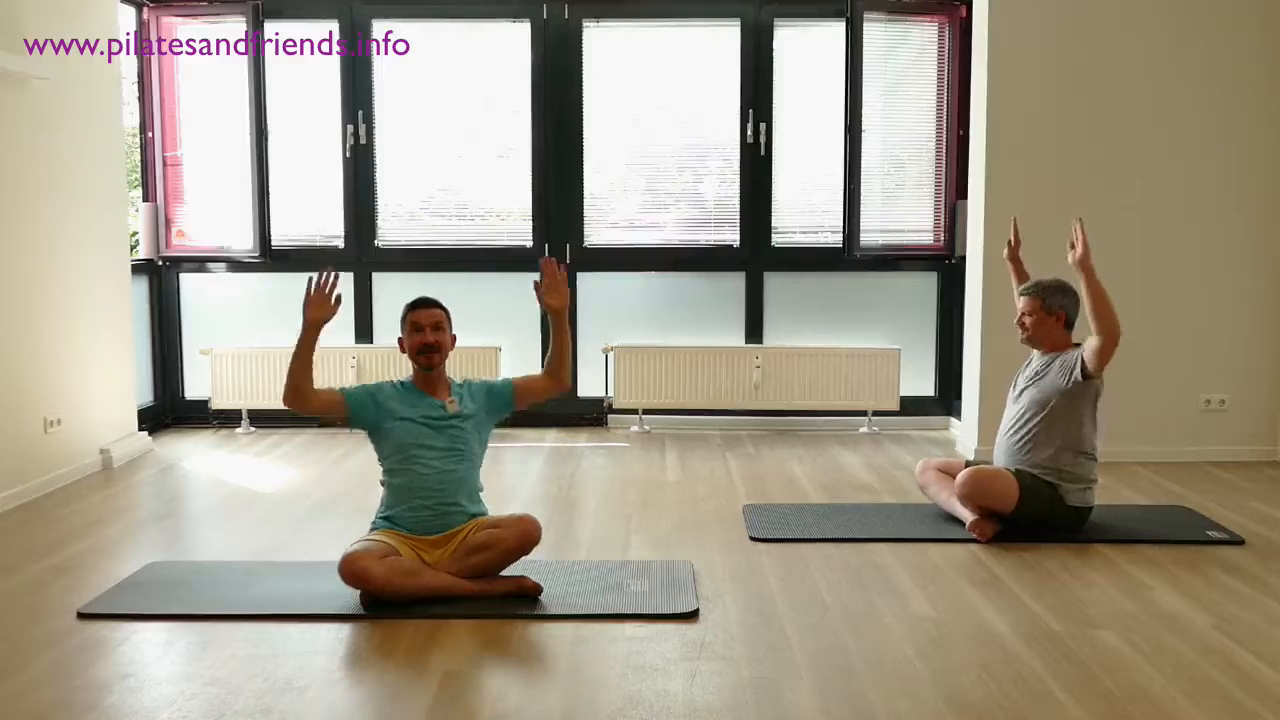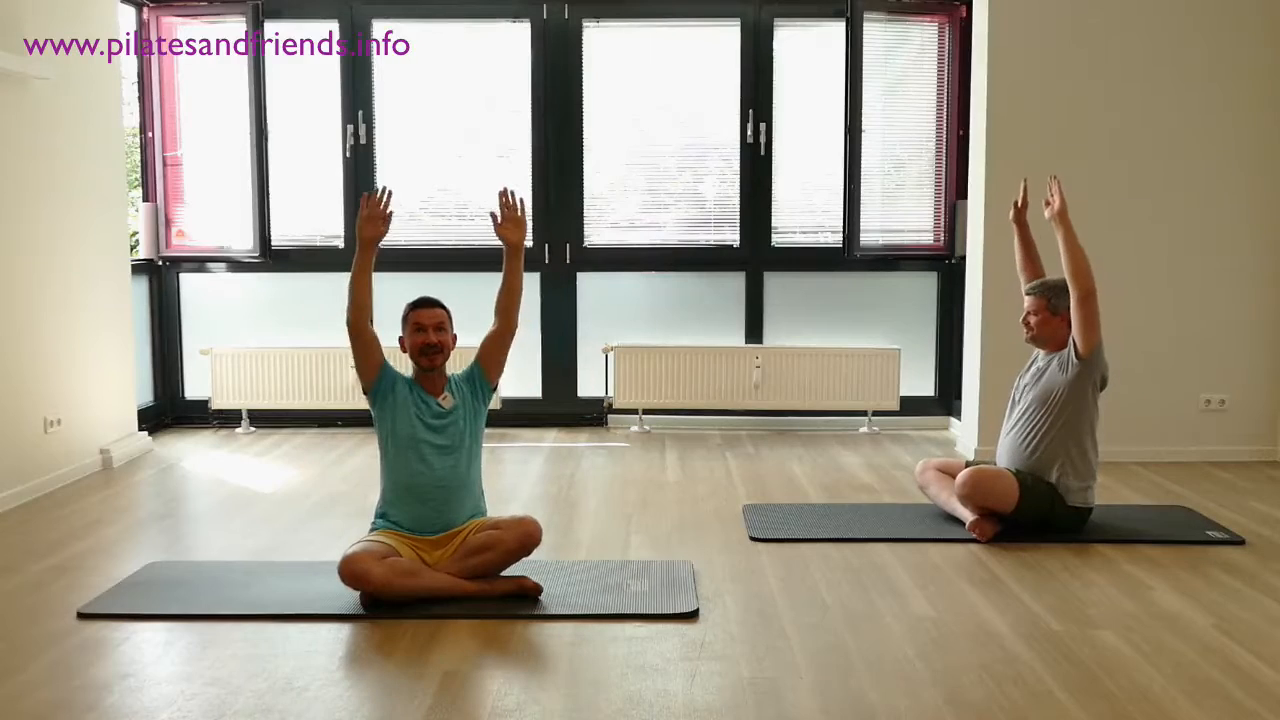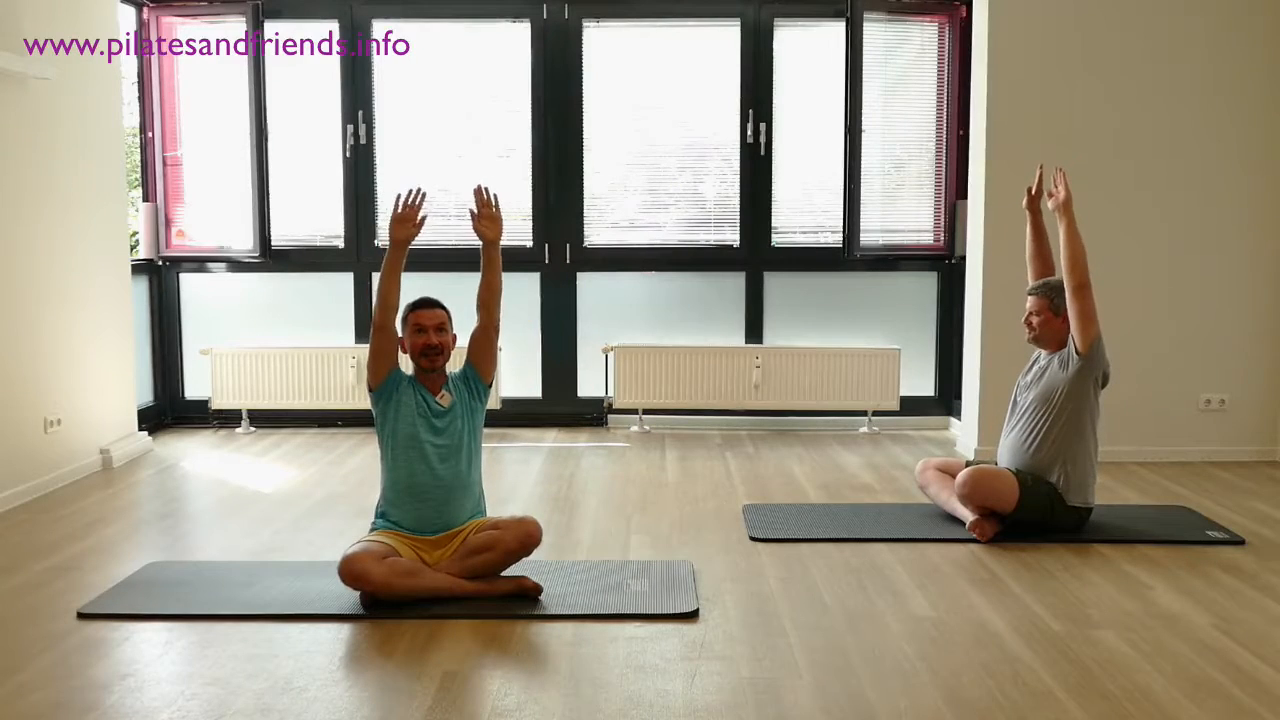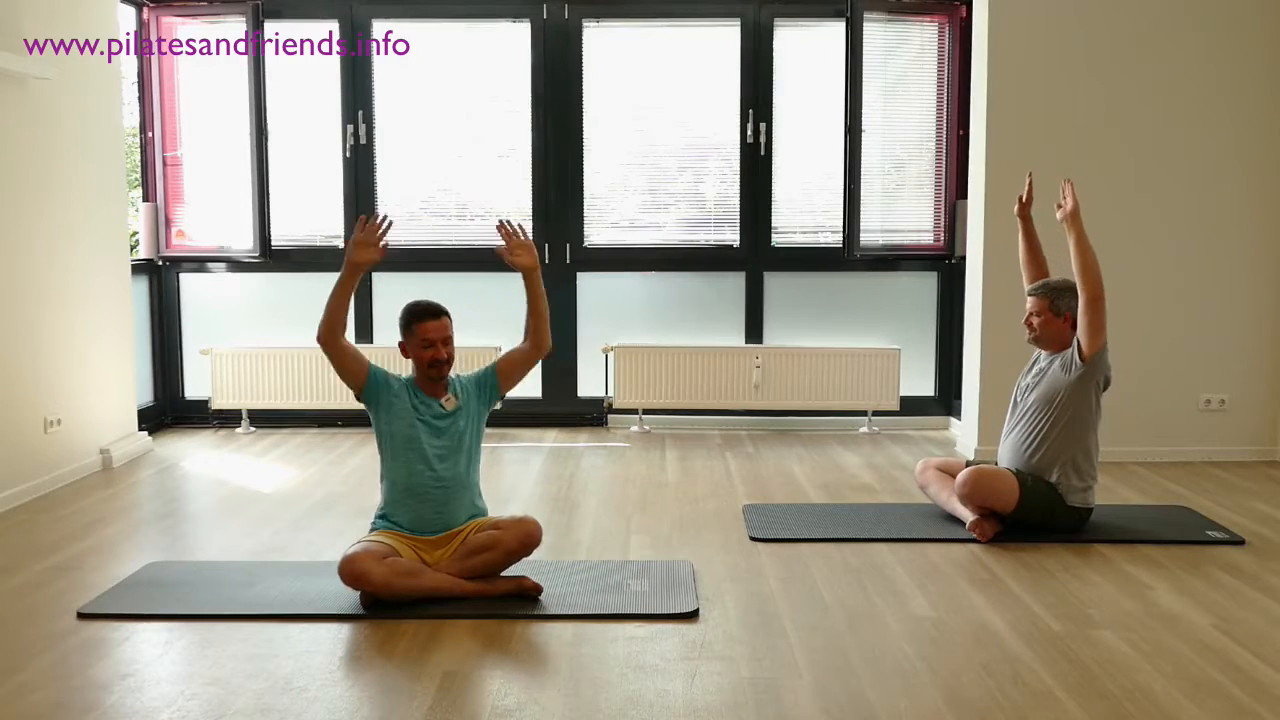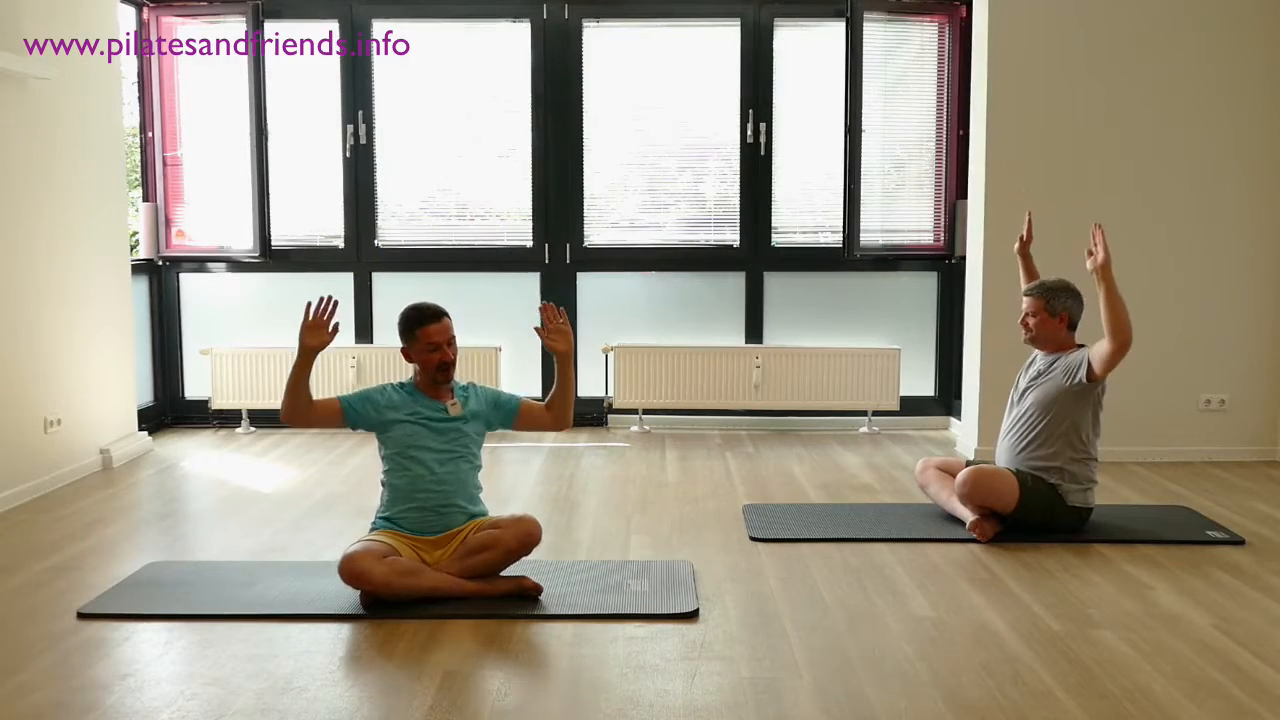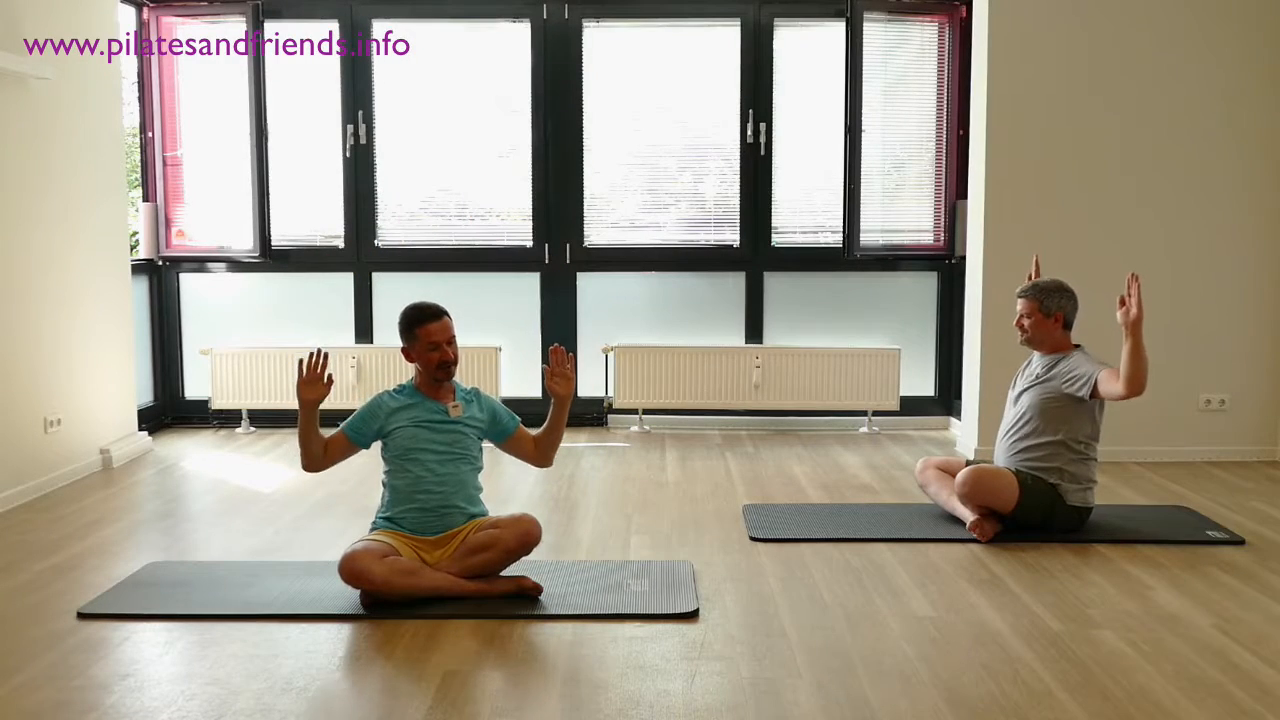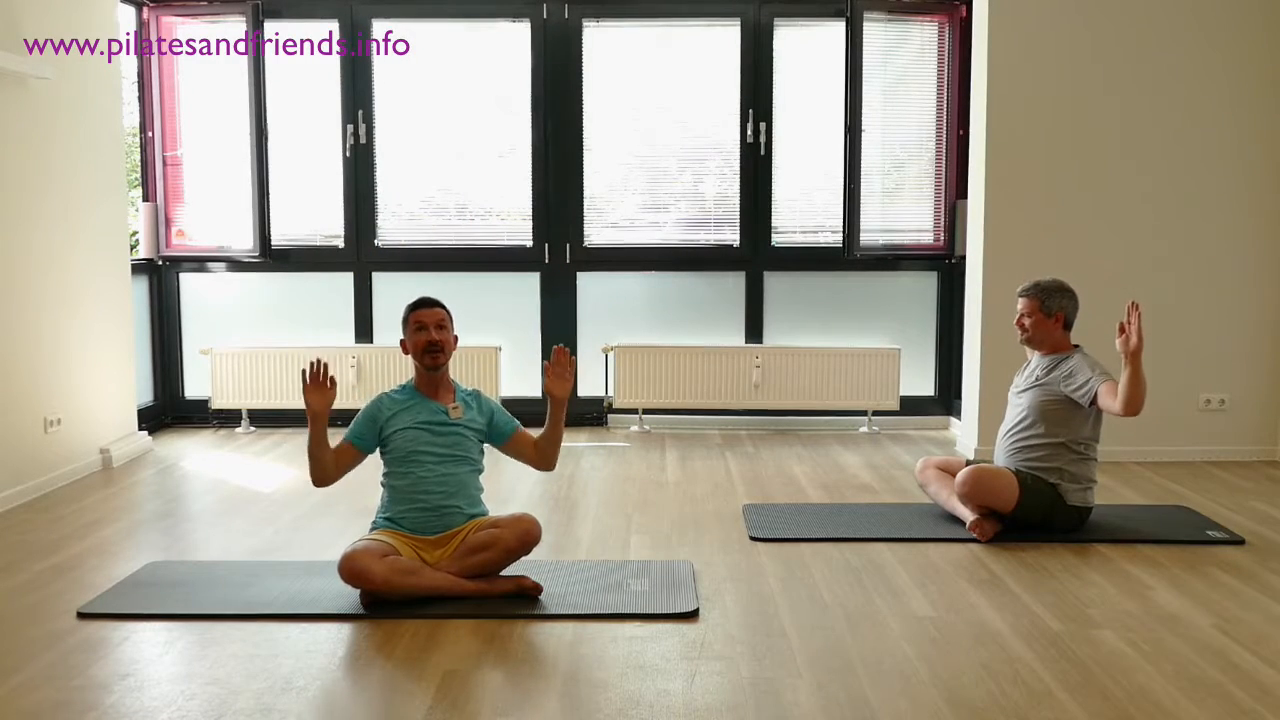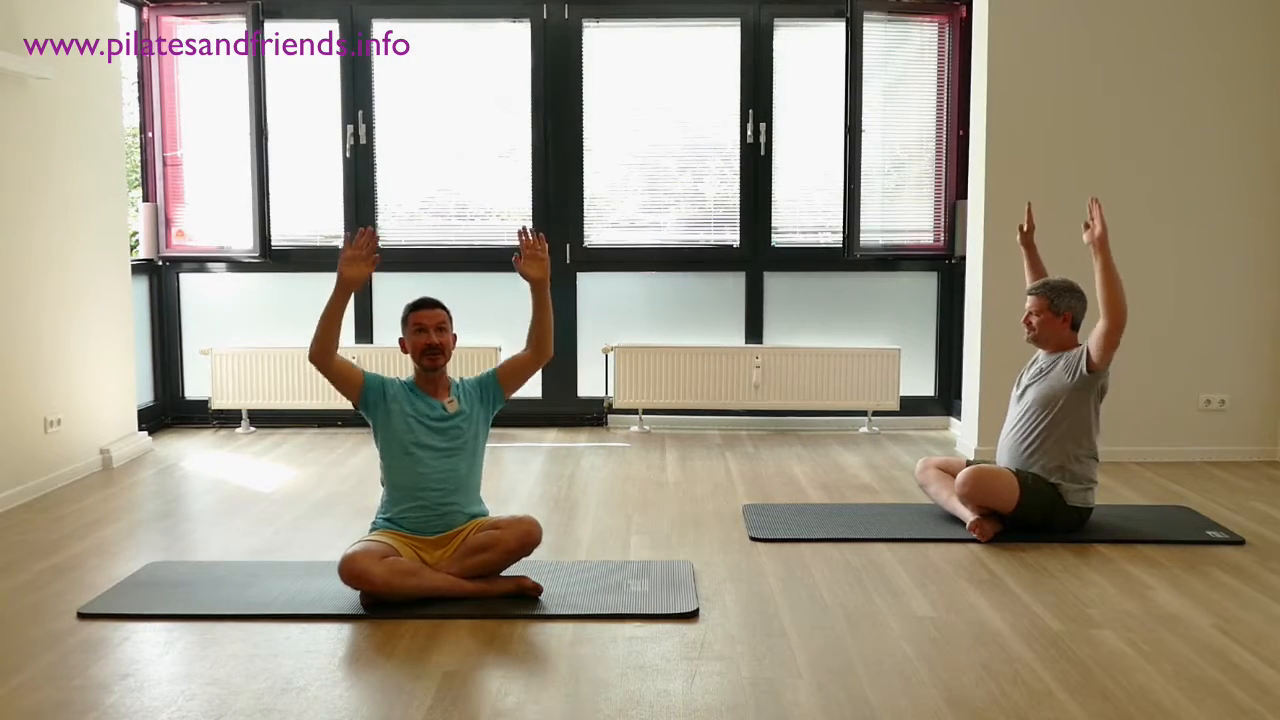
dt=0.5s
person 1, frame 1
left shoulder: (480, 397)
right shoulder: (380, 400)
left elbow: (556, 382)
right elbow: (298, 399)
left wrist: (558, 316)
right wrist: (312, 327)
left hip: (466, 533)
right hip: (398, 537)
left knee: (526, 530)
right knee: (354, 567)
left ankle: (403, 583)
right ankle: (490, 586)
person 1, frame 2
left shoulder: (472, 390)
right shoulder: (389, 393)
left elbow: (506, 323)
right elbow: (357, 324)
left wrist: (514, 250)
right wrist: (365, 247)
left hip: (466, 533)
right hip: (398, 537)
left knee: (527, 531)
right knee: (354, 568)
left ankle: (403, 583)
right ankle: (494, 586)
person 1, frame 3
left shoulder: (470, 389)
right shoulder: (392, 392)
left elbow: (490, 321)
right elbow: (381, 322)
left wrist: (491, 246)
right wrist: (398, 247)
left hip: (466, 534)
right hip: (398, 537)
left knee: (527, 531)
right knee: (354, 567)
left ankle: (404, 583)
right ankle: (495, 586)
person 1, frame 4
left shoulder: (475, 392)
right shoulder: (385, 394)
left elbow: (538, 345)
right elbow: (329, 338)
left wrist: (531, 274)
right wrist: (352, 270)
left hip: (466, 533)
right hip: (398, 537)
left knee: (527, 532)
right knee: (354, 568)
left ankle: (402, 582)
right ankle: (493, 586)
person 1, frame 5
left shoulder: (482, 400)
right shoulder: (383, 401)
left elbow: (558, 419)
right elbow: (296, 416)
left wrist: (563, 359)
right wrist: (306, 356)
left hip: (466, 534)
right hip: (399, 537)
left knee: (526, 530)
right knee: (355, 567)
left ankle: (399, 584)
right ankle: (491, 587)
person 1, frame 6
left shoulder: (480, 405)
right shoulder: (385, 408)
left elbow: (541, 455)
right elbow: (315, 461)
left wrist: (561, 401)
right wrist: (309, 408)
left hip: (467, 534)
right hip: (399, 537)
left knee: (526, 529)
right knee: (355, 566)
left ankle: (403, 583)
right ankle: (489, 586)
person 1, frame 7
left shoulder: (481, 407)
right shoulder: (385, 408)
left elbow: (545, 460)
right elbow: (323, 476)
left wrist: (558, 404)
right wrist: (318, 418)
left hip: (468, 534)
right hip: (400, 537)
left knee: (526, 529)
right knee: (354, 565)
left ankle: (403, 583)
right ankle: (491, 587)
person 1, frame 8
left shoulder: (479, 394)
right shoulder: (385, 396)
left elbow: (540, 352)
right elbow: (322, 358)
left wrist: (539, 287)
right wrist: (345, 286)
left hip: (467, 533)
right hip: (399, 537)
left knee: (527, 531)
right knee: (354, 567)
left ankle: (403, 580)
right ankle: (492, 586)
person 2, frame 1
left shoulder: (1077, 366)
right shoulder: (1040, 355)
left elbow: (1108, 335)
right elbow: (1031, 305)
left wrist: (1084, 268)
right wrist: (1013, 261)
left hip: (1058, 500)
right hip: (1014, 478)
left knee: (970, 481)
right knee: (927, 469)
left ankle: (987, 516)
right ankle: (978, 516)
person 2, frame 2
left shoulder: (1081, 362)
right shoulder: (1044, 352)
left elbow: (1084, 293)
right elbow: (1034, 284)
left wrist: (1061, 223)
right wrist: (1019, 224)
left hip: (1059, 501)
right hip: (1016, 479)
left knee: (970, 482)
right knee: (927, 470)
left ankle: (987, 514)
right ankle: (980, 516)
person 2, frame 3
left shoulder: (1082, 360)
right shoulder: (1045, 351)
left elbow: (1077, 286)
right elbow: (1042, 279)
left wrist: (1064, 214)
right wrist: (1033, 214)
left hip: (1060, 501)
right hip: (1016, 479)
left knee: (971, 481)
right knee: (927, 469)
left ankle: (987, 515)
right ankle: (980, 516)
person 2, frame 4
left shoulder: (1083, 363)
right shoulder: (1045, 352)
left elbow: (1091, 295)
right elbow: (1036, 281)
left wrist: (1073, 225)
right wrist: (1024, 220)
left hip: (1060, 502)
right hip: (1017, 480)
left knee: (970, 482)
right knee: (927, 469)
left ankle: (988, 514)
right ankle: (979, 515)
person 2, frame 5
left shoulder: (1078, 365)
right shoulder: (1042, 354)
left elbow: (1119, 344)
right elbow: (1038, 302)
left wrist: (1102, 276)
right wrist: (1024, 257)
left hip: (1059, 500)
right hip: (1015, 479)
left knee: (970, 482)
right knee: (927, 468)
left ankle: (987, 516)
right ankle: (980, 516)
person 2, frame 6
left shoulder: (1078, 368)
right shoulder: (1039, 356)
left elbow: (1130, 386)
left wrist: (1132, 329)
right wrist: (1034, 290)
left hip: (1059, 499)
right hip: (1015, 478)
left knee: (970, 481)
right knee: (927, 468)
left ankle: (988, 516)
right ankle: (976, 515)
person 2, frame 7
left shoulder: (1079, 370)
right shoulder: (1039, 359)
left elbow: (1128, 406)
left wrist: (1131, 356)
left hip: (1059, 499)
right hip: (1015, 477)
left knee: (970, 481)
right knee: (927, 467)
left ankle: (988, 517)
right ankle: (977, 516)
person 2, frame 8
left shoulder: (1081, 365)
right shoulder: (1046, 355)
left elbow: (1114, 323)
right elbow: (1042, 296)
left wrist: (1100, 250)
right wrist: (1028, 247)
left hip: (1058, 500)
right hip: (1016, 480)
left knee: (970, 482)
right knee: (927, 468)
left ankle: (991, 516)
right ankle: (980, 516)
